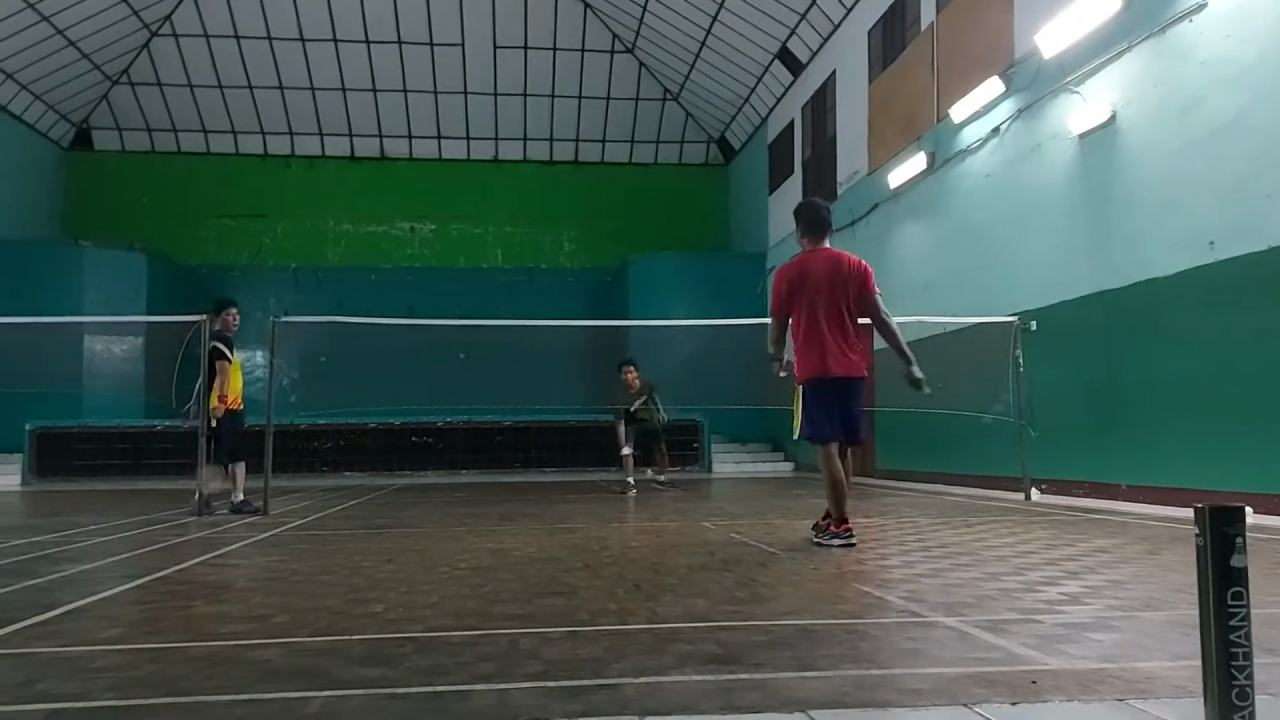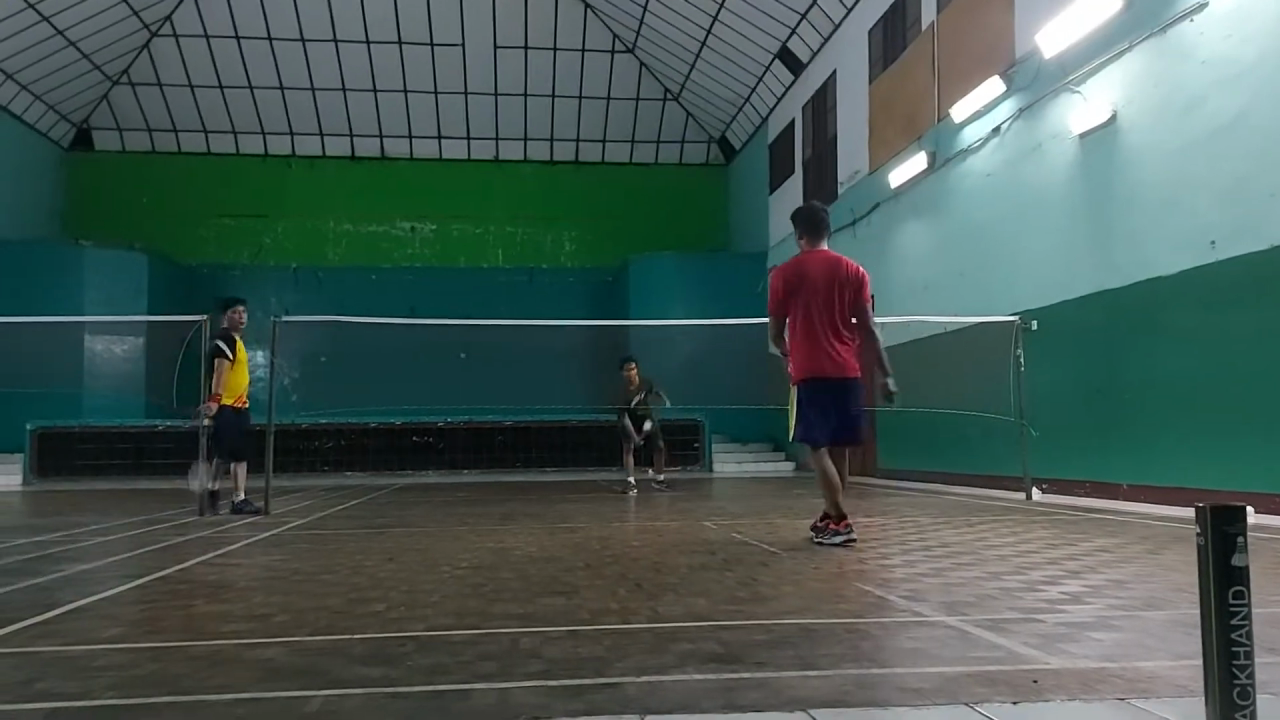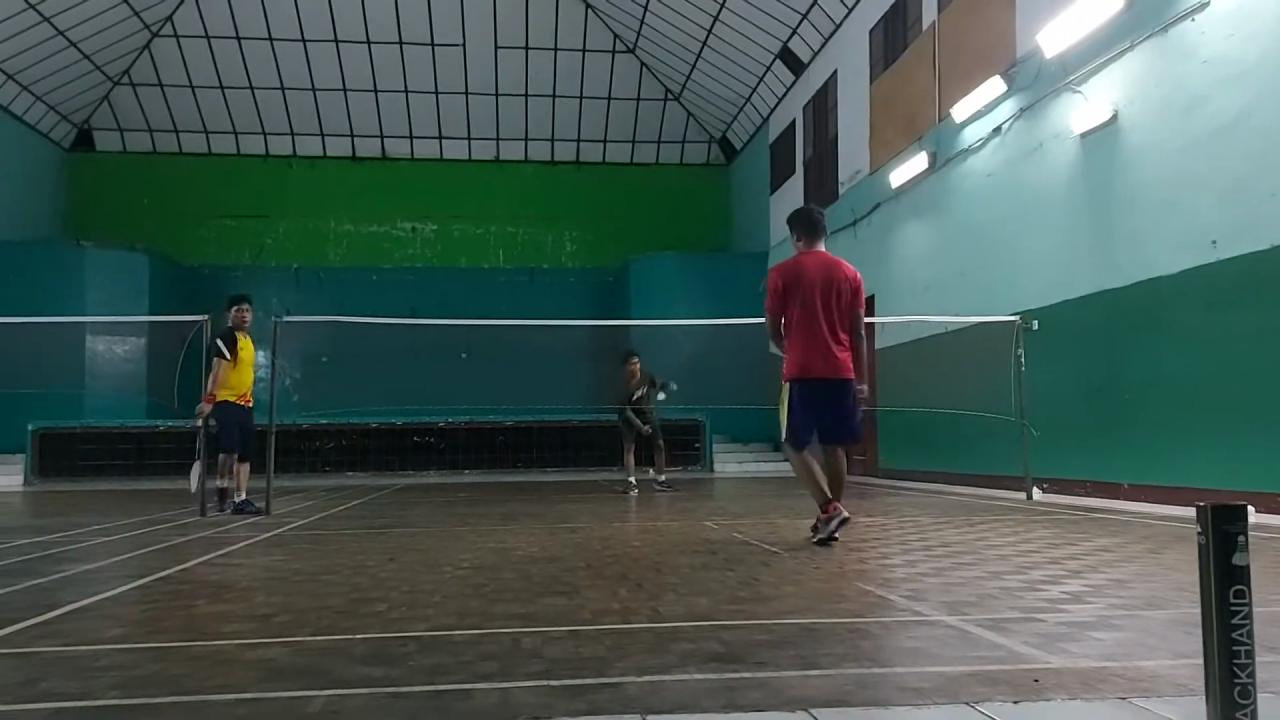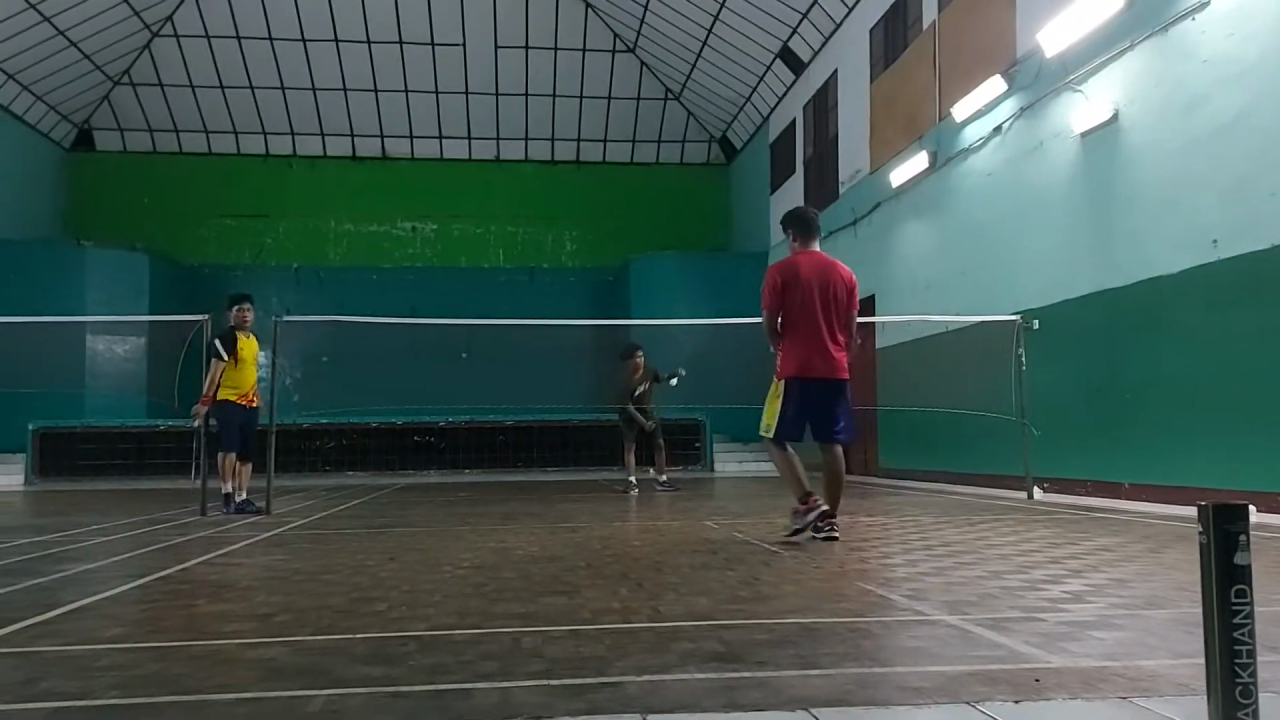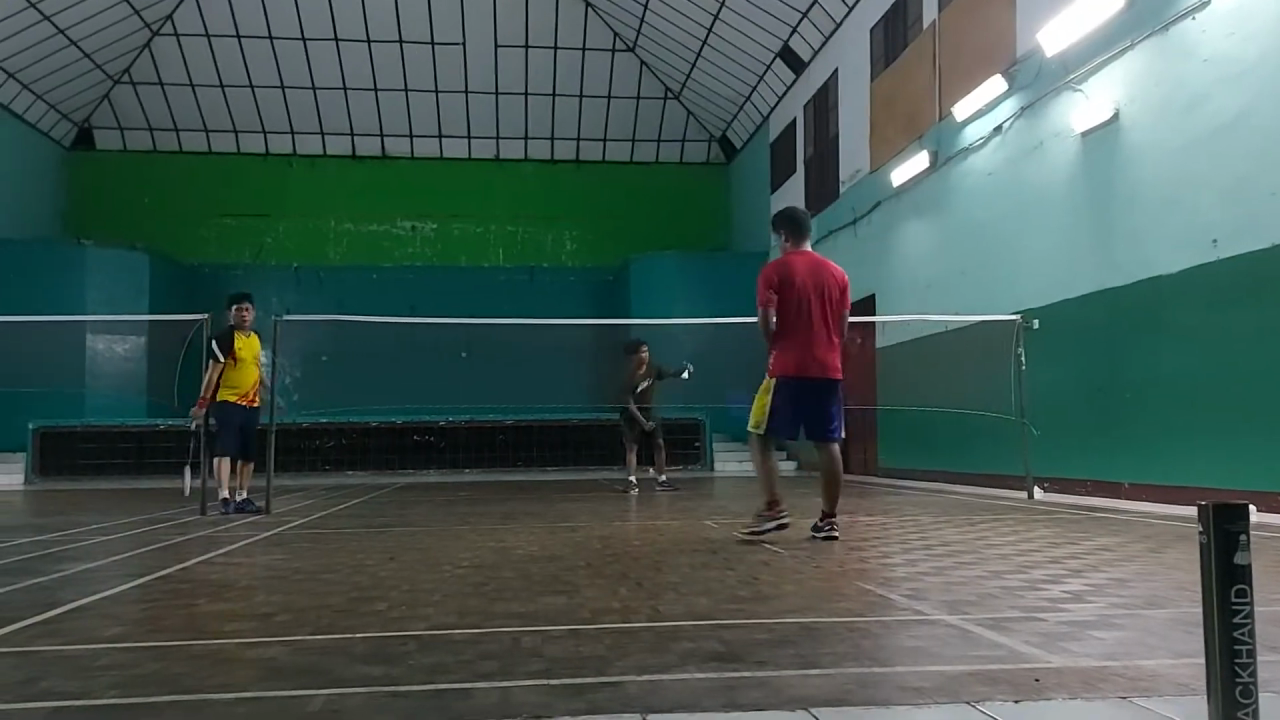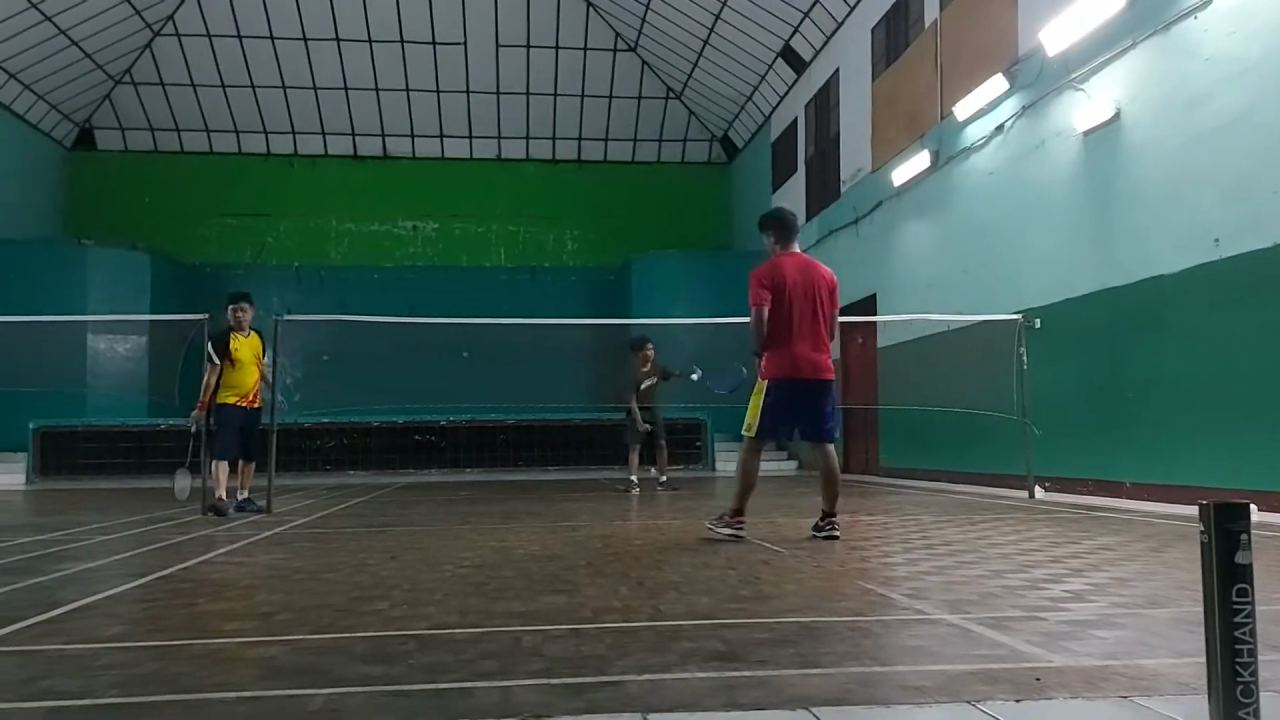
dt=0.1s
person 1, frame 1
left shoulder: (788, 273)
right shoulder: (857, 267)
left elbow: (777, 329)
right elbow: (882, 320)
left wrist: (778, 358)
right wrist: (910, 362)
left hip: (814, 372)
right hip: (853, 370)
left knee: (826, 447)
right knee: (843, 445)
left ankle: (841, 524)
right ankle: (833, 518)
person 1, frame 2
left shoulder: (785, 273)
right shoulder: (853, 271)
left elbow: (775, 329)
right elbow: (867, 327)
left wrist: (789, 353)
right wrist: (885, 373)
left hip: (809, 372)
right hip: (847, 372)
left knee: (818, 448)
right knee: (840, 447)
left ankle: (839, 521)
right ankle: (831, 516)
person 1, frame 3
left shoulder: (783, 272)
right shoulder: (850, 273)
left elbow: (773, 327)
right elbow: (859, 332)
right wrist: (861, 378)
left hip: (802, 372)
right hip: (840, 373)
left knee: (797, 447)
right knee: (835, 446)
left ankle: (832, 507)
right ankle: (828, 518)
person 1, frame 4
left shoulder: (780, 271)
right shoulder: (844, 274)
left elbow: (770, 325)
right elbow: (851, 332)
left hip: (796, 371)
right hip: (835, 372)
left knee: (776, 441)
right knee: (832, 445)
left ankle: (809, 502)
right ankle: (828, 520)
person 1, frame 5
left shoulder: (774, 271)
right shoulder: (837, 273)
left elbow: (766, 323)
right elbow: (840, 328)
left hip: (789, 371)
right hip: (828, 370)
left knee: (762, 439)
right knee: (828, 445)
left ankle: (774, 509)
right ankle: (829, 519)
person 1, frame 6
left shoulder: (765, 273)
right shoulder: (826, 274)
left elbow: (760, 324)
right elbow: (831, 328)
left wrist: (761, 353)
left hip: (781, 372)
right hip: (821, 372)
left knee: (753, 442)
right knee: (824, 444)
left ankle: (736, 516)
right ankle: (829, 518)
person 2, frame 1
left shoulder: (225, 341)
right shoulder: (221, 341)
right elbow: (222, 373)
right wrist: (221, 401)
left hip: (234, 408)
right hip: (221, 408)
left knee: (238, 455)
right knee: (218, 457)
left ankle: (238, 500)
right ankle: (201, 497)
person 2, frame 2
left shoulder: (235, 340)
right shoulder: (225, 339)
right elbow: (220, 371)
right wrist: (214, 399)
left hip: (239, 406)
right hip: (225, 407)
left knee: (241, 455)
right knee: (224, 453)
left ankle: (239, 499)
right ankle: (213, 488)
person 2, frame 3
left shoulder: (248, 340)
right shoulder: (226, 338)
right elbow: (217, 370)
right wrist: (209, 399)
left hip: (245, 404)
right hip: (226, 402)
left knee: (245, 454)
right knee: (230, 448)
left ankle: (240, 500)
right ankle: (222, 486)
person 2, frame 4
left shoulder: (253, 339)
right shoulder: (226, 338)
right elbow: (215, 371)
left wrist: (259, 398)
right wrist: (205, 401)
left hip: (249, 404)
right hip: (228, 401)
left knee: (247, 454)
right knee: (229, 447)
left ankle: (241, 499)
right ankle: (227, 492)
person 2, frame 5
left shoulder: (256, 339)
right shoulder: (225, 338)
right elbow: (213, 372)
right wrist: (202, 403)
left hip: (251, 405)
right hip: (227, 403)
left knee: (248, 455)
right knee: (224, 450)
left ankle: (241, 499)
right ankle: (224, 498)
person 2, frame 6
left shoulder: (258, 338)
right shoulder: (221, 339)
right elbow: (211, 375)
right wrist: (202, 406)
left hip: (252, 405)
right hip: (227, 404)
left knee: (249, 454)
right knee: (223, 452)
left ankle: (243, 498)
right ankle: (220, 498)
